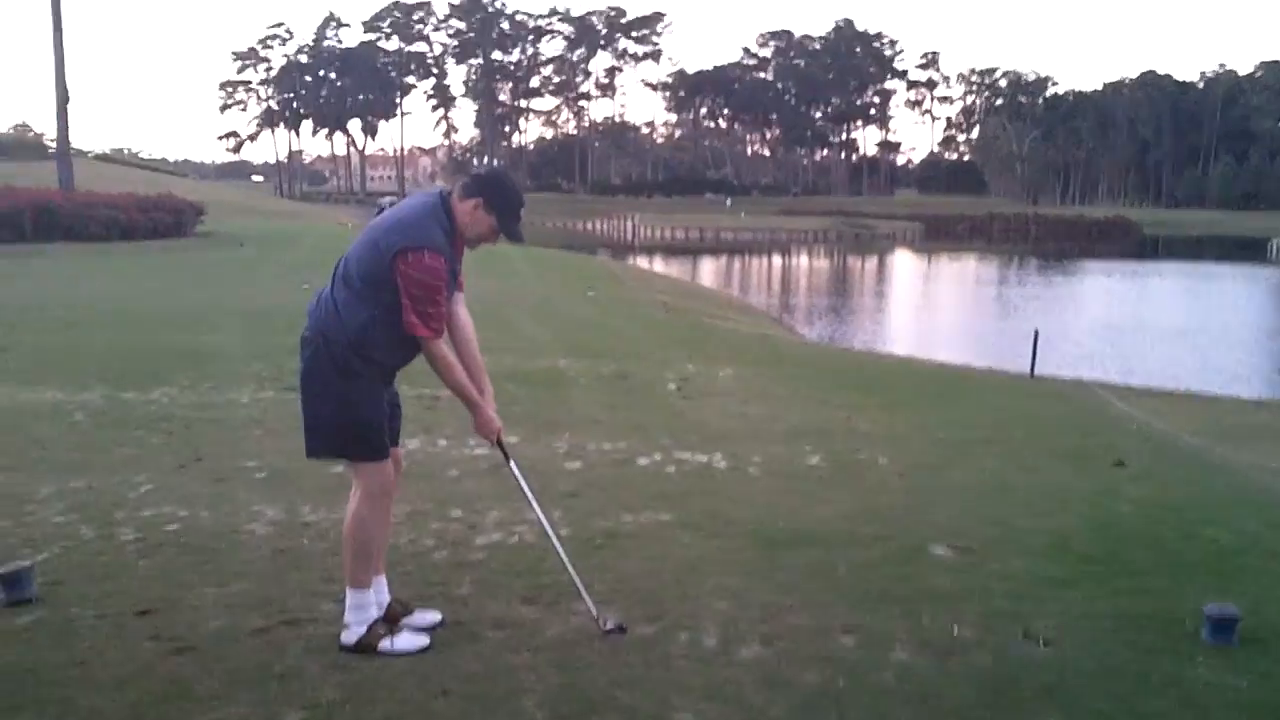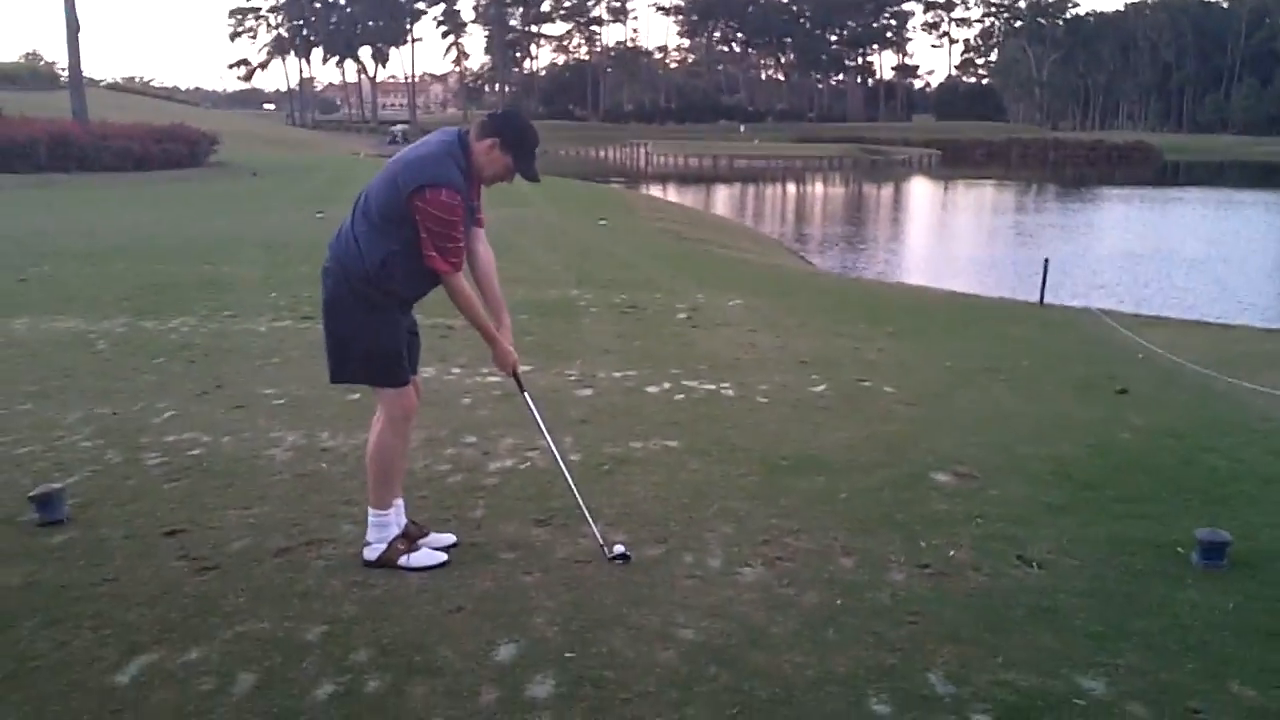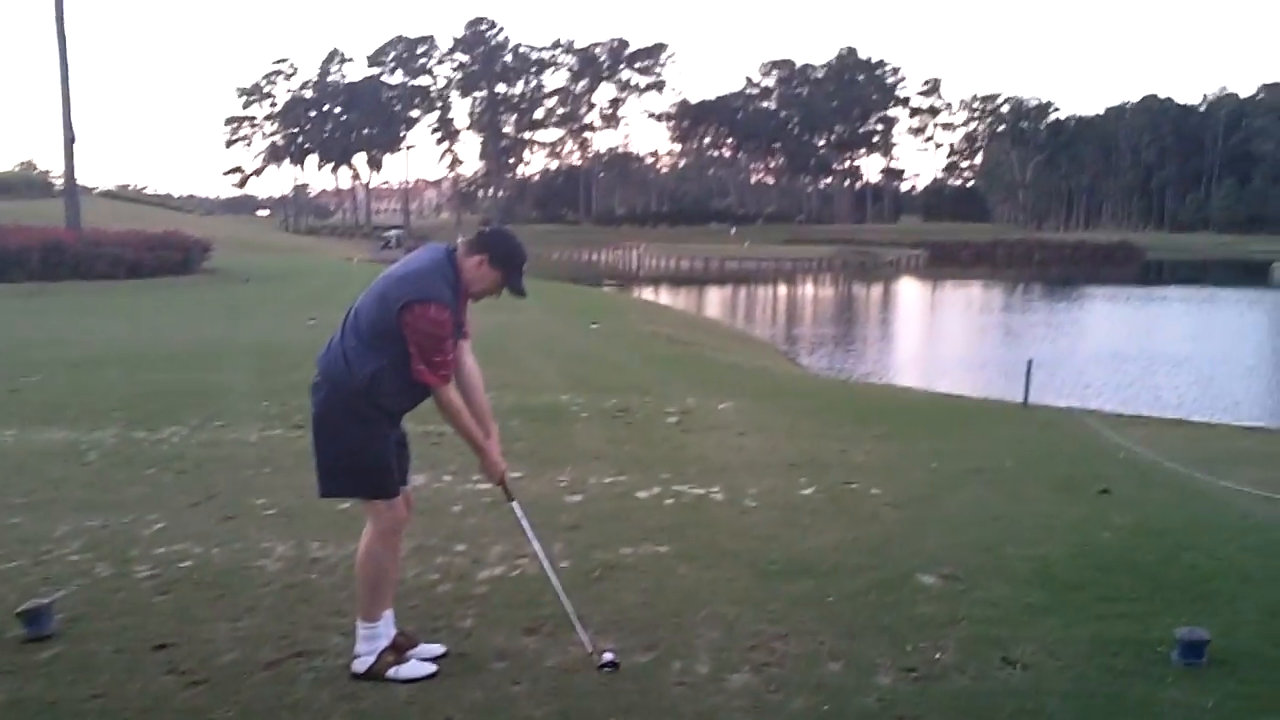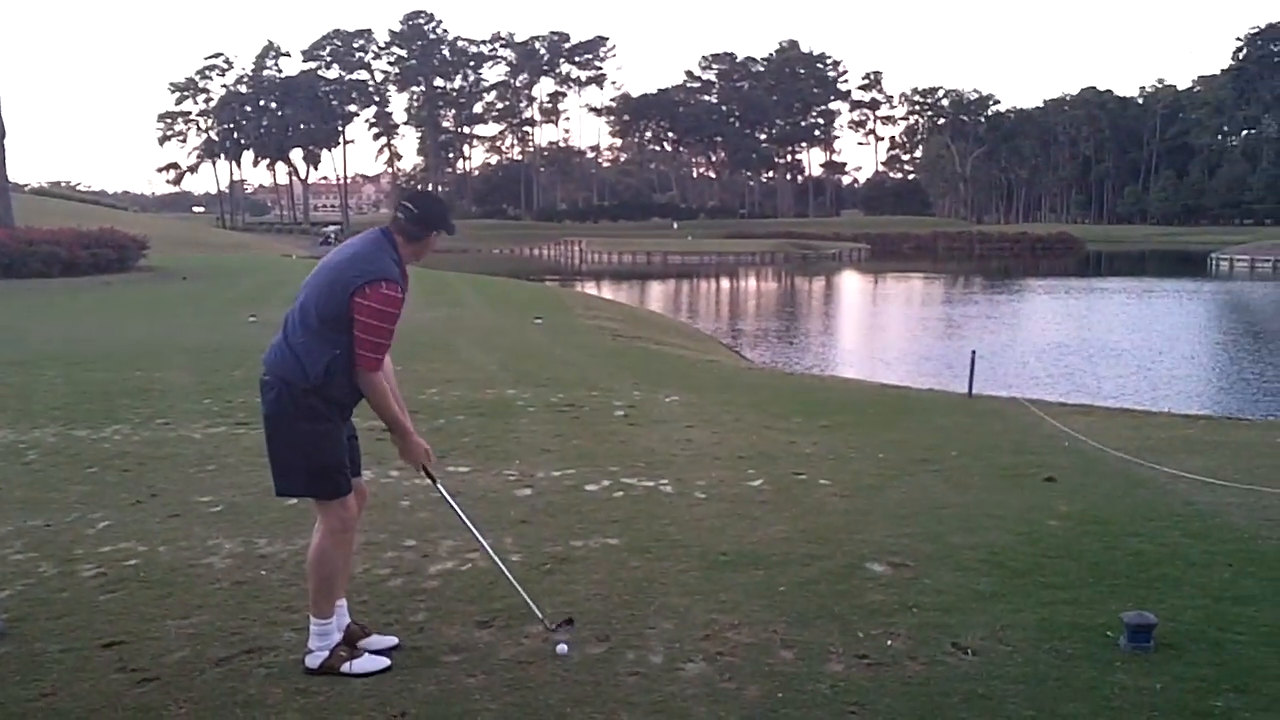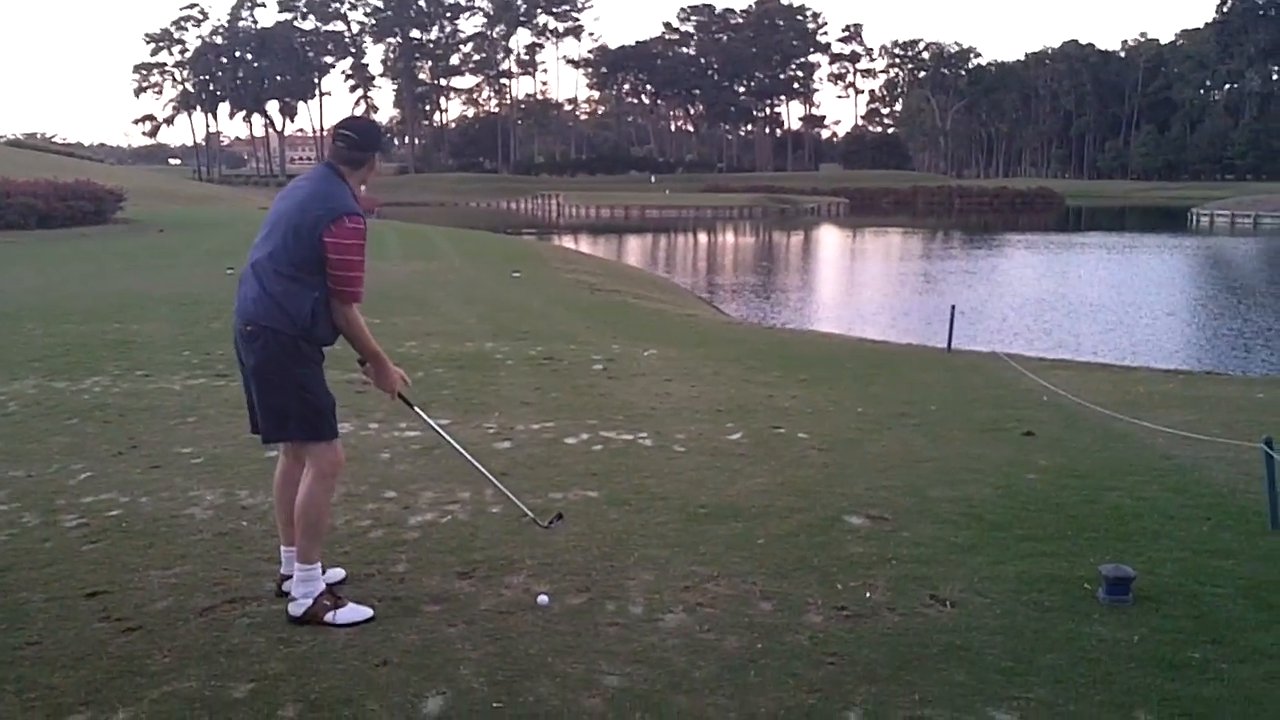
dt=0.5s
person 1, frame 1
left shoulder: (440, 221)
right shoulder: (423, 244)
left elbow: (455, 308)
right elbow: (432, 343)
left wrist: (485, 388)
right wrist: (477, 408)
left hip: (363, 355)
right hip: (340, 358)
left knee: (384, 476)
right knee: (374, 480)
left ankle: (377, 600)
right ankle: (360, 622)
person 1, frame 2
left shoulder: (460, 156)
right shoulder: (441, 183)
left elbow: (478, 244)
right elbow: (452, 278)
left wrist: (504, 323)
right wrist: (495, 342)
left hip: (383, 285)
right hip: (361, 289)
left knee: (405, 398)
right knee: (397, 404)
left ankle: (395, 521)
right ankle: (381, 539)
person 1, frame 3
left shoulder: (446, 268)
right shoulder: (430, 298)
left elbow: (463, 356)
right elbow: (442, 389)
left wrist: (491, 430)
right wrist: (484, 451)
left hip: (372, 399)
right hip: (350, 403)
left knee: (397, 508)
right knee: (386, 516)
left ankle: (384, 631)
right ankle: (370, 651)
person 1, frame 4
left shoulder: (371, 249)
right shoulder: (382, 281)
left elbow: (374, 354)
right elbow: (369, 375)
left wrist: (404, 419)
right wrist: (404, 436)
left hip: (313, 390)
right hip: (301, 398)
left knee: (351, 499)
right knee: (338, 514)
left ankle: (338, 622)
right ankle: (323, 645)
person 1, frame 5
left shoulder: (304, 187)
right shoulder: (344, 215)
right elbow: (343, 308)
left wrist: (369, 355)
right wrist: (380, 364)
left hip: (261, 330)
right hip: (284, 342)
left knee: (296, 450)
right knee: (325, 459)
left ankle: (294, 566)
right ankle: (308, 593)
